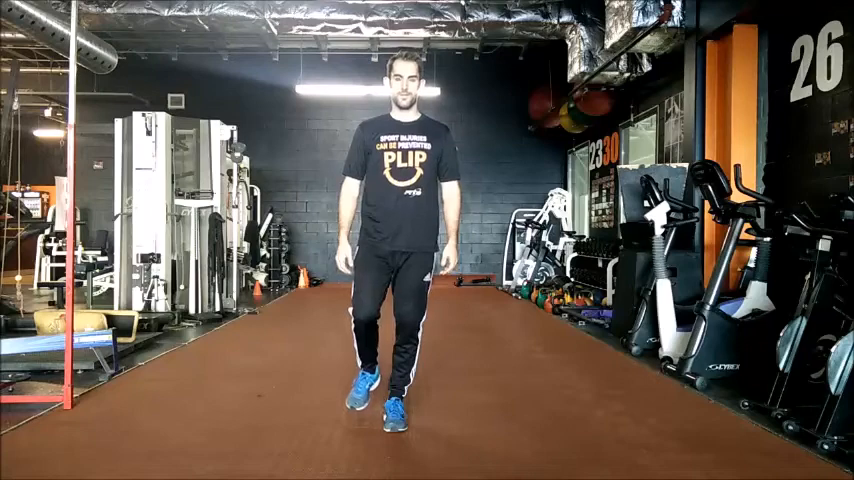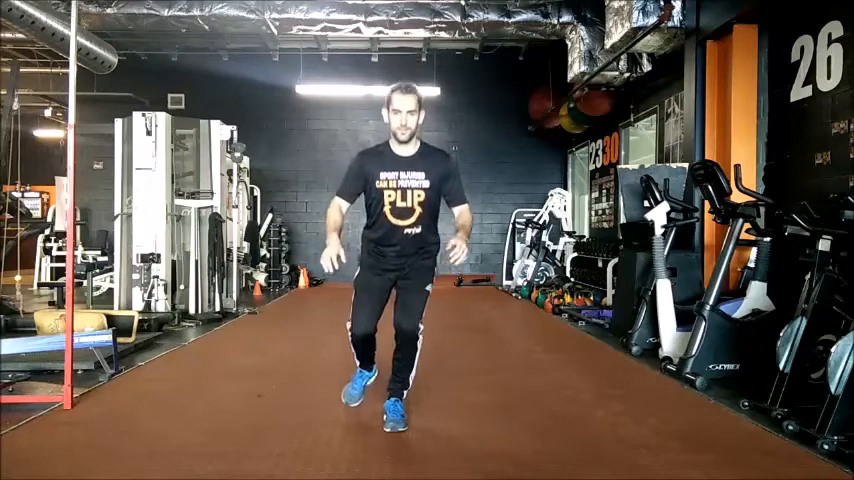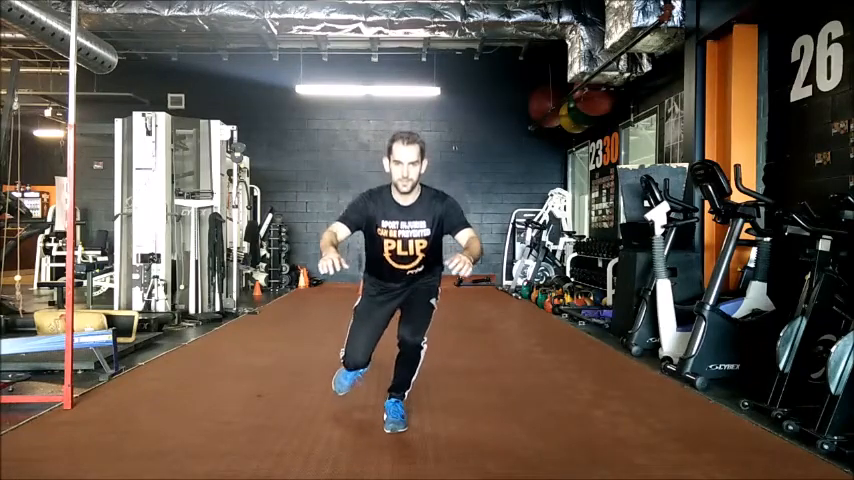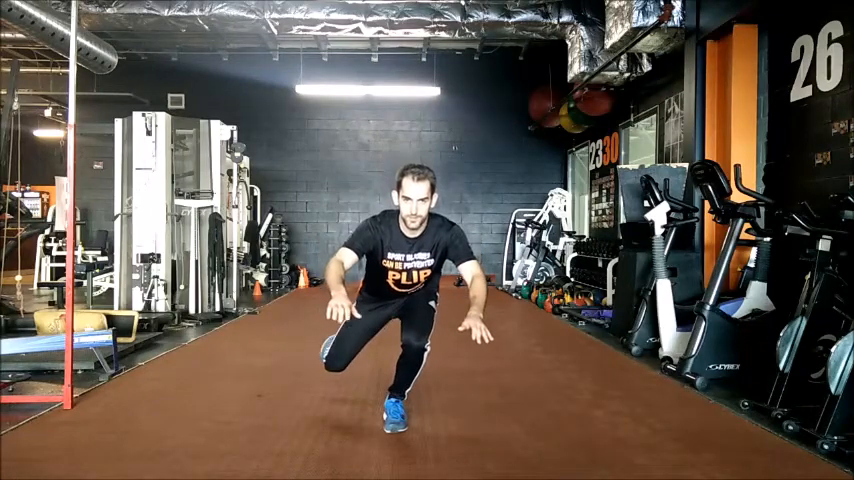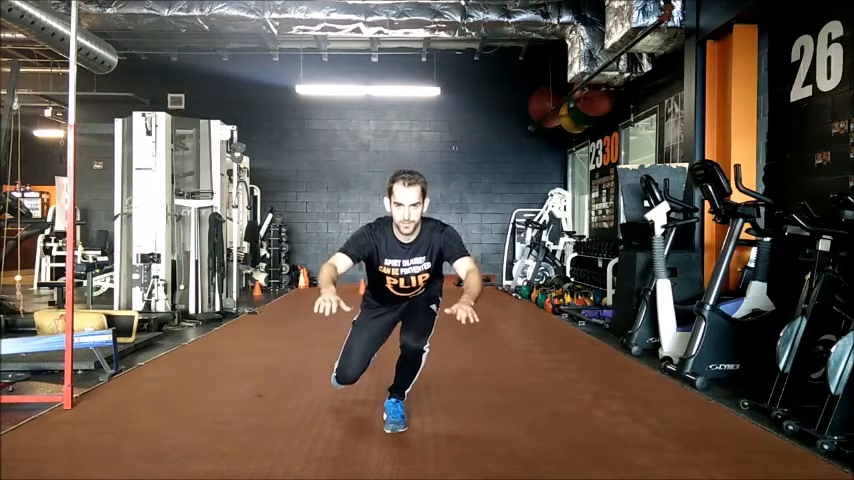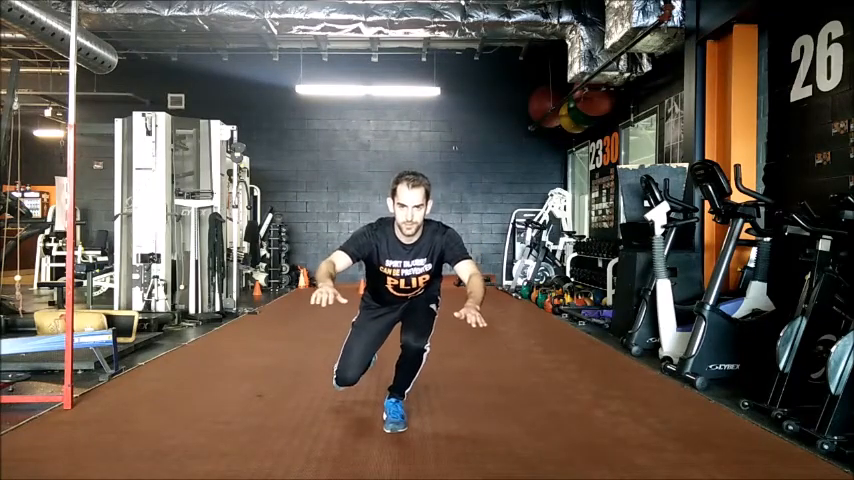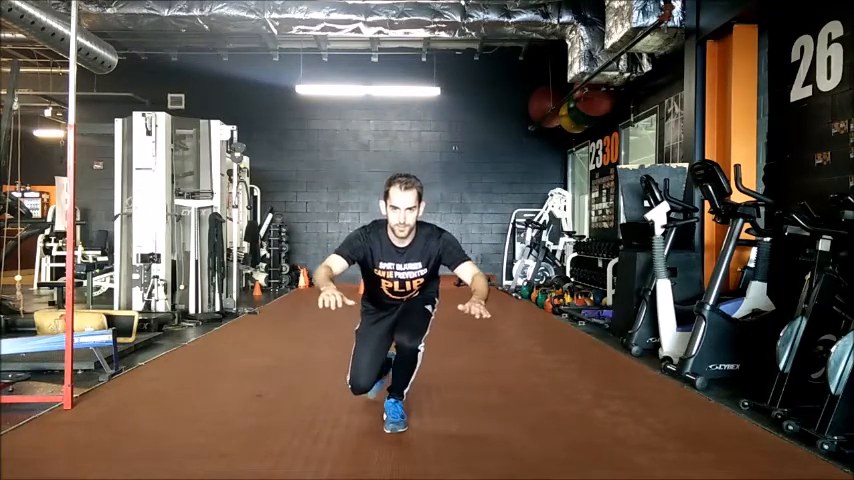
dt=0.7s
person 1, frame 1
left shoulder: (438, 134)
right shoulder: (368, 131)
left elbow: (451, 190)
right elbow: (350, 187)
left wrist: (452, 241)
right wrist: (343, 239)
left hip: (419, 247)
right hip: (373, 245)
left knee: (409, 323)
right knee: (363, 314)
left ankle: (396, 398)
right ankle: (368, 372)
person 1, frame 2
left shoulder: (440, 162)
right shoulder: (367, 160)
left elbow: (462, 210)
right elbow: (338, 205)
left wrist: (461, 235)
right wrist: (333, 238)
left hip: (419, 260)
right hip: (375, 259)
left knee: (408, 328)
right knee: (360, 328)
left ankle: (395, 398)
right ankle: (365, 370)
person 1, frame 3
left shoulder: (441, 204)
right shoulder: (369, 202)
left elbow: (471, 239)
right elbow: (334, 231)
left wrist: (467, 255)
right wrist: (329, 248)
left hip: (422, 285)
right hip: (378, 285)
left knee: (412, 339)
right knee: (354, 359)
left ankle: (396, 399)
right ankle: (355, 367)
person 1, frame 4
left shoulder: (447, 233)
right shoulder: (375, 227)
left elbow: (474, 274)
right elbow: (338, 261)
left wrist: (475, 313)
right wrist: (338, 293)
left hip: (420, 296)
right hip: (375, 297)
left knee: (415, 343)
right knee: (334, 363)
left ankle: (395, 400)
right ankle: (338, 342)
person 1, frame 5
left shoulder: (442, 235)
right shoulder: (371, 235)
left elbow: (470, 271)
right elbow: (332, 265)
left wrist: (466, 300)
right wrist: (328, 290)
left hip: (422, 300)
right hip: (379, 303)
left knee: (414, 343)
right knee: (346, 375)
left ankle: (395, 400)
right ankle: (366, 354)
person 1, frame 6
left shoulder: (443, 237)
right shoulder: (372, 234)
left elbow: (472, 274)
right elbow: (331, 263)
left wrist: (472, 304)
right wrist: (326, 283)
left hip: (421, 300)
right hip: (378, 303)
left knee: (415, 343)
right knee: (346, 377)
left ankle: (395, 400)
right ankle: (367, 354)
person 1, frame 7
left shoulder: (438, 240)
right shoulder: (366, 238)
left elbow: (475, 276)
right elbow: (326, 268)
left wrist: (477, 299)
right wrist: (328, 286)
left hip: (418, 302)
right hip: (377, 307)
left knee: (408, 343)
right knee: (361, 384)
left ankle: (395, 400)
right ankle: (385, 364)
